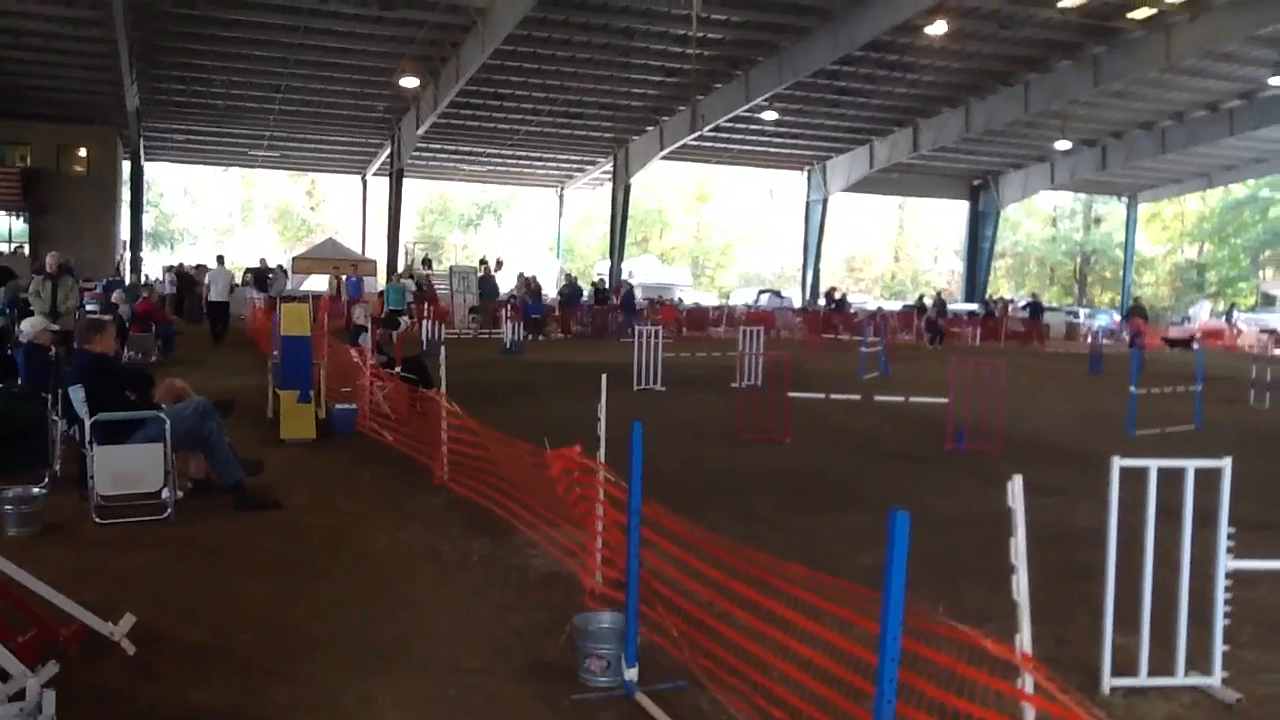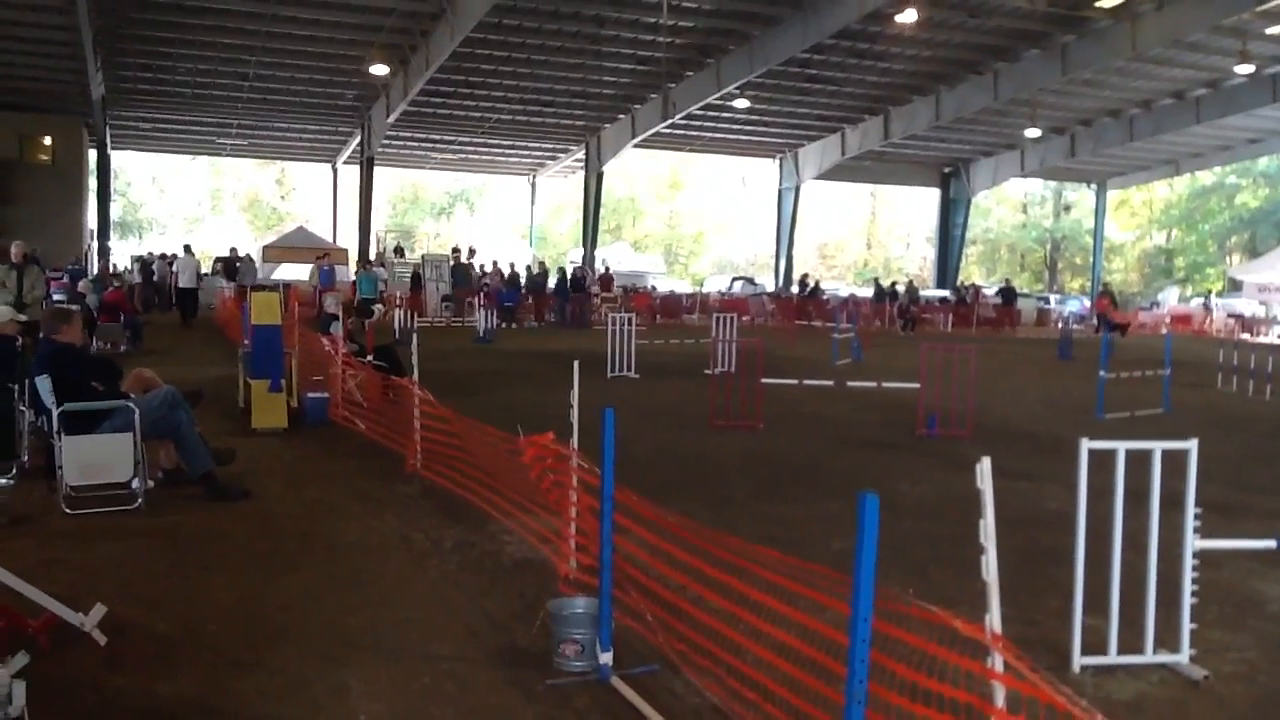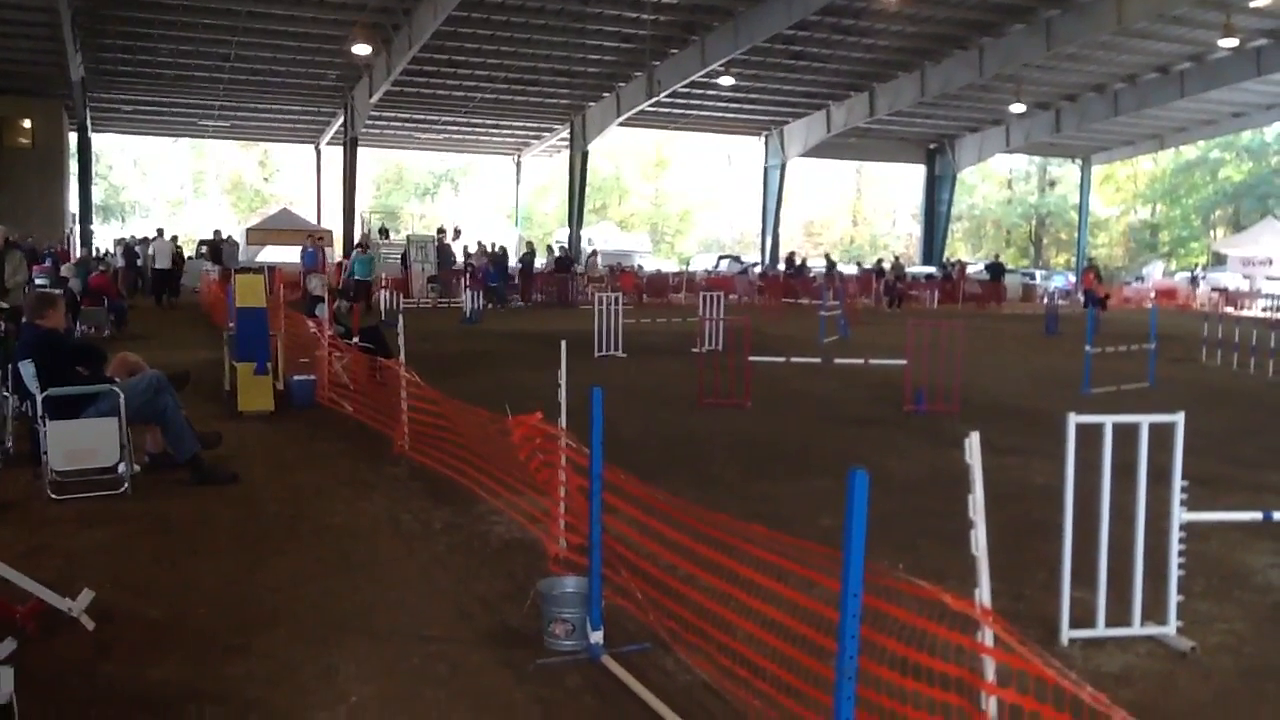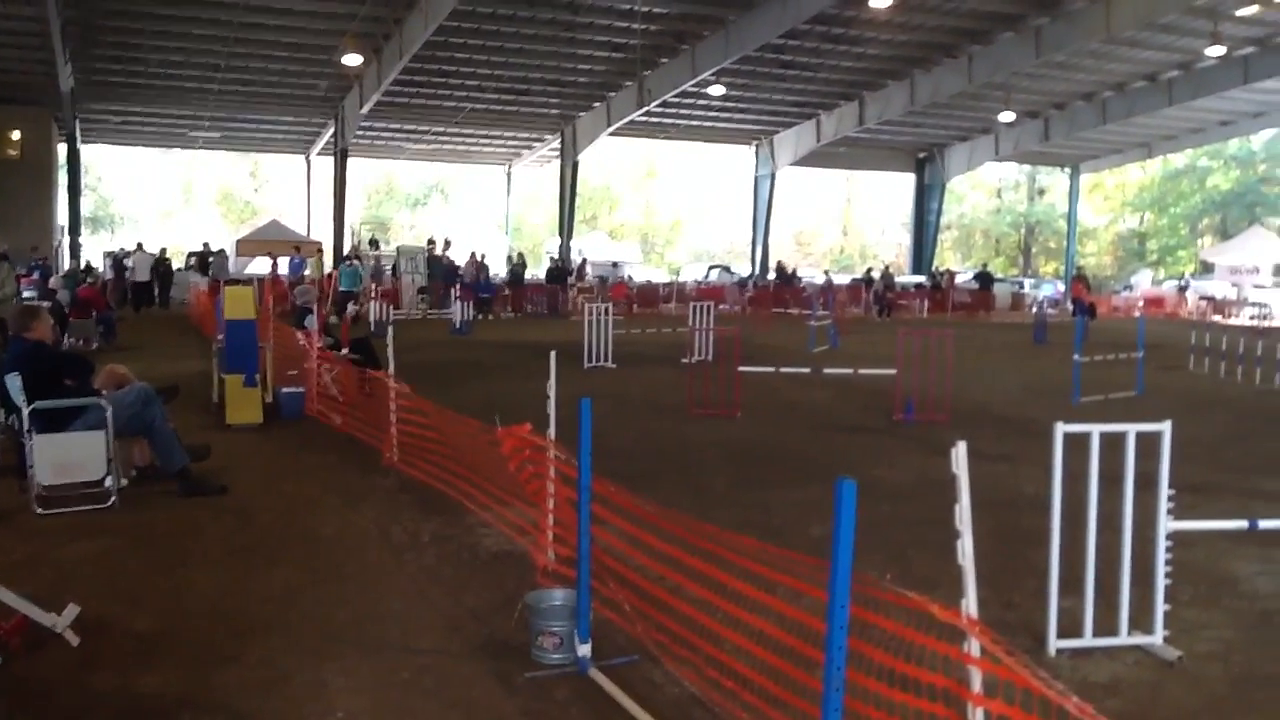
dt=1s
person 1, frame 1
left shoulder: (79, 363)
right shoulder: (97, 363)
right elbow: (145, 382)
left hip: (119, 434)
right hip: (131, 435)
left knee: (207, 428)
right knee: (201, 406)
left ankle: (238, 491)
right ankle: (234, 463)
person 1, frame 2
left shoulder: (46, 353)
right shoulder: (63, 353)
right elbow: (113, 372)
left hip: (87, 424)
right hip: (99, 425)
left knee: (176, 417)
right knee: (170, 395)
left ankle: (210, 482)
right ankle: (204, 452)
person 1, frame 3
left shoulder: (30, 337)
right shoulder: (47, 339)
right elbow: (96, 357)
left hip: (71, 408)
right hip: (83, 409)
left knee: (160, 399)
right knee: (155, 380)
person 1, frame 4
right shoulder: (33, 352)
right elbow: (84, 367)
left hip: (57, 423)
right hip: (73, 423)
left knee: (147, 412)
right knee: (143, 394)
